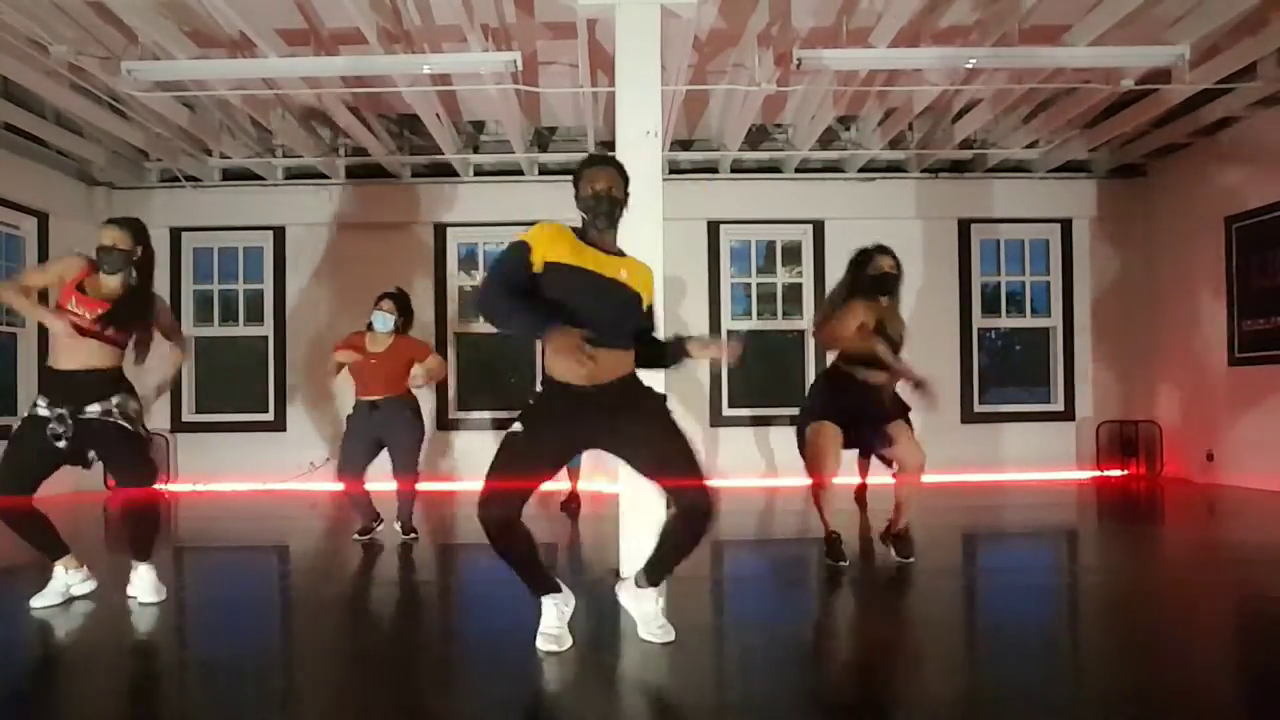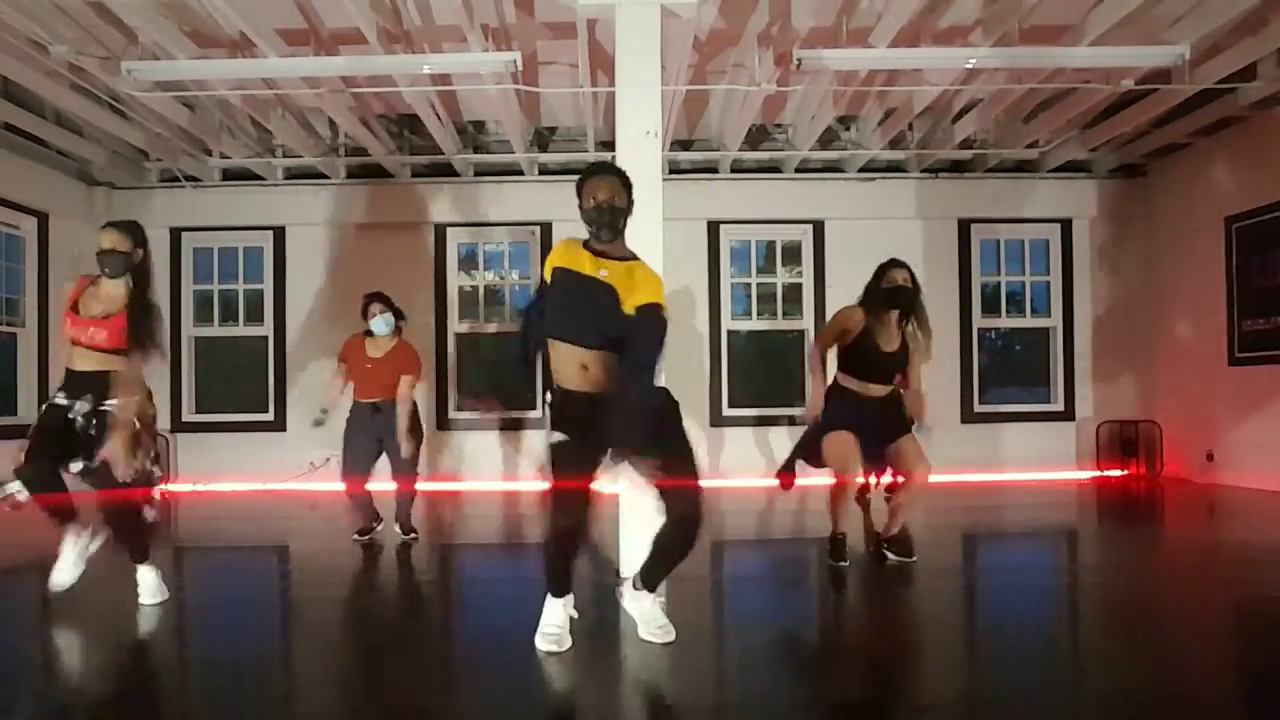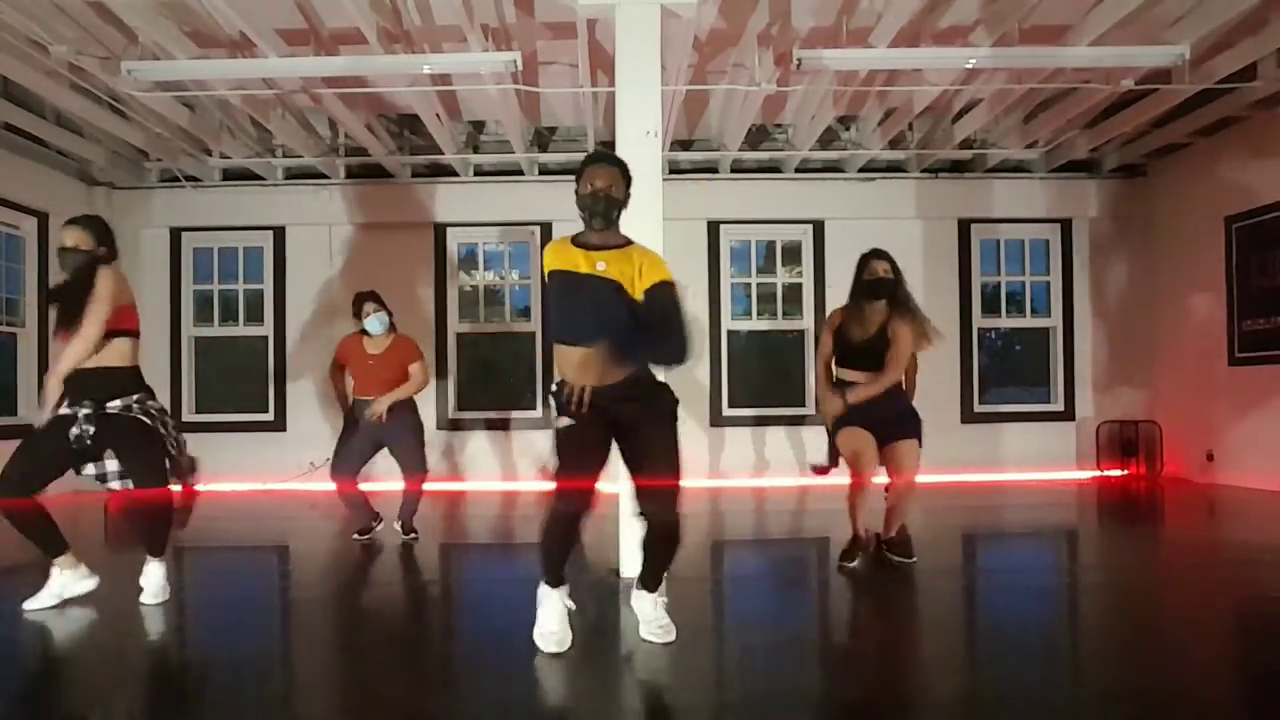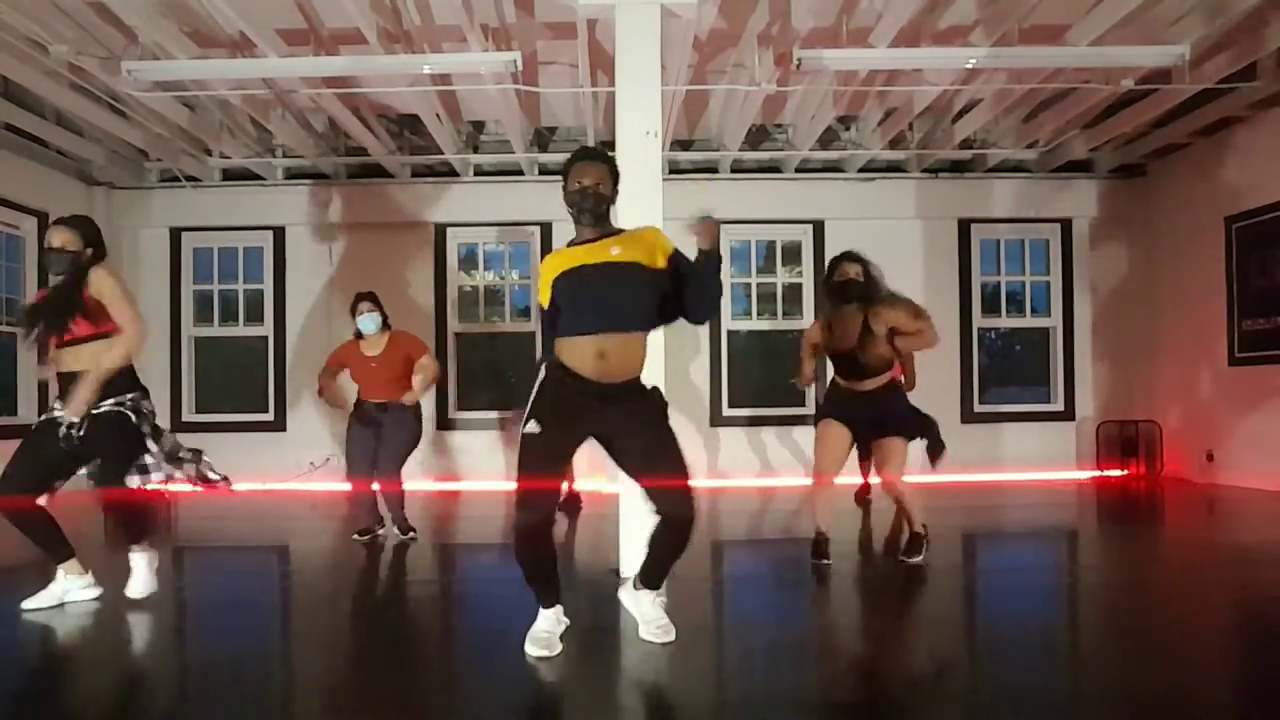
dt=0.2s
person 1, frame 1
left shoulder: (638, 277)
right shoulder: (546, 240)
right elbow: (493, 295)
left wrist: (687, 347)
right wrist: (546, 330)
left hip: (629, 402)
right hip: (558, 404)
left knee: (697, 503)
right knee: (495, 509)
left ankle: (643, 590)
right ankle: (553, 598)
person 1, frame 2
left shoulder: (645, 281)
right shoulder: (561, 257)
left elbow: (639, 371)
right elbow: (534, 322)
left wrist: (634, 447)
left hip: (635, 407)
right hip: (573, 408)
left knee: (686, 509)
right knee: (567, 516)
left ankle: (642, 591)
right ankle: (558, 601)
person 1, frame 3
left shoulder: (647, 265)
right shoulder: (555, 254)
left elbow: (673, 345)
left wrist: (617, 358)
left hip: (640, 399)
right hip: (577, 401)
left knee: (662, 513)
right knee: (572, 497)
left ankle: (648, 595)
right ankle: (552, 592)
person 1, frame 4
left shoulder: (649, 243)
right shoulder: (554, 266)
left elbow: (701, 307)
left wrist: (707, 254)
right wrist: (524, 405)
left hip: (629, 400)
right hip: (562, 394)
left knee: (679, 508)
right knee: (531, 515)
left ankle: (644, 591)
right ankle: (548, 611)
person 2, frame 1
left shoulder: (146, 302)
right shoulder: (73, 268)
left elbow: (179, 346)
left wrist: (159, 388)
right wrist: (47, 315)
left hip: (107, 403)
right hip: (53, 403)
left knee: (139, 485)
left ankle: (143, 569)
right ankle: (71, 570)
person 2, frame 2
left shoulder: (142, 309)
right shoulder: (79, 289)
left elbow: (134, 377)
left wrist: (121, 432)
left hip: (115, 404)
right hip: (70, 399)
left knee: (119, 495)
right knee: (37, 468)
left ankle: (145, 569)
right ankle: (77, 533)
person 2, frame 3
left shoulder: (107, 279)
right shoulder: (70, 294)
left elbow: (90, 335)
left wrist: (54, 379)
left hip: (124, 403)
right hip: (74, 406)
left knee: (151, 491)
left ankle: (155, 568)
right ankle: (68, 569)
person 2, frame 4
left shoulder: (100, 279)
right shoulder: (50, 300)
left elbow: (134, 331)
left wrist: (90, 381)
left hip: (118, 401)
right hip: (69, 408)
left knee: (109, 480)
left ankle: (141, 552)
right ankle: (74, 575)
person 3, frame 1
left shoulder: (891, 316)
right shoulder: (857, 308)
right elbow: (827, 336)
left wrist: (913, 378)
right wrist: (875, 347)
left hip: (874, 398)
right hip: (835, 395)
left knee: (914, 460)
right knee: (823, 472)
left ankle: (897, 530)
right ankle: (831, 535)
person 3, frame 2
left shoulder: (911, 337)
right shoulder: (854, 317)
left elbow: (911, 382)
right elbow: (818, 349)
left wrist: (915, 400)
right wrist: (817, 393)
left hip: (883, 411)
right hip: (841, 407)
left knee: (918, 471)
right knee: (848, 476)
left ankle: (891, 534)
right ankle: (837, 537)
person 3, frame 3
left shoulder: (902, 323)
right shoulder: (840, 317)
left elbow: (891, 375)
right elbow: (822, 361)
left wrist: (846, 398)
right wrist: (825, 399)
left hip: (891, 406)
right hip: (846, 406)
left knee: (906, 479)
right knee: (863, 469)
left ankle: (889, 536)
right ankle: (858, 537)
person 3, frame 4
left shoulder: (883, 312)
right shoulder: (822, 328)
left elbow: (930, 336)
right elbow: (807, 374)
left wrist: (893, 344)
right wrist: (806, 374)
left hip: (886, 403)
right hip: (842, 402)
left knee: (891, 478)
right knee: (823, 472)
left ankle: (918, 532)
right ankle: (821, 536)
person 4, frame 1
left shoulder: (407, 345)
right shoulder: (353, 341)
left elbow: (439, 366)
left wrist: (425, 377)
right wrist: (338, 358)
left hip: (401, 414)
right hip: (364, 415)
left knee: (405, 474)
right knee: (348, 474)
left ankle: (404, 521)
right ankle: (370, 520)
person 4, frame 2
left shoulder: (406, 353)
right shoulder: (353, 344)
left elbow: (405, 395)
right elbow: (341, 376)
left wrist: (404, 434)
right wrist: (326, 409)
left hip: (396, 417)
right hip: (362, 417)
left knee: (406, 474)
right knee: (353, 478)
left ankle: (403, 521)
right ankle: (370, 520)
person 4, frame 3
left shoulder: (405, 345)
right shoulder: (350, 343)
left elbow: (421, 379)
right elbow: (335, 372)
left wrist: (388, 398)
right wrist: (344, 405)
left hip: (399, 415)
right hip: (361, 416)
left knee: (415, 472)
right knee: (341, 474)
left ankle: (405, 521)
right ankle: (369, 520)
person 4, frame 4
left shoulder: (403, 341)
right shoulder: (349, 350)
left elbow: (432, 367)
right elbow: (326, 375)
left wrist: (417, 391)
right wrist: (327, 392)
left hip: (401, 415)
right hip: (365, 416)
left knee: (386, 472)
right knee: (358, 474)
left ankle: (400, 520)
right ankle: (372, 523)
